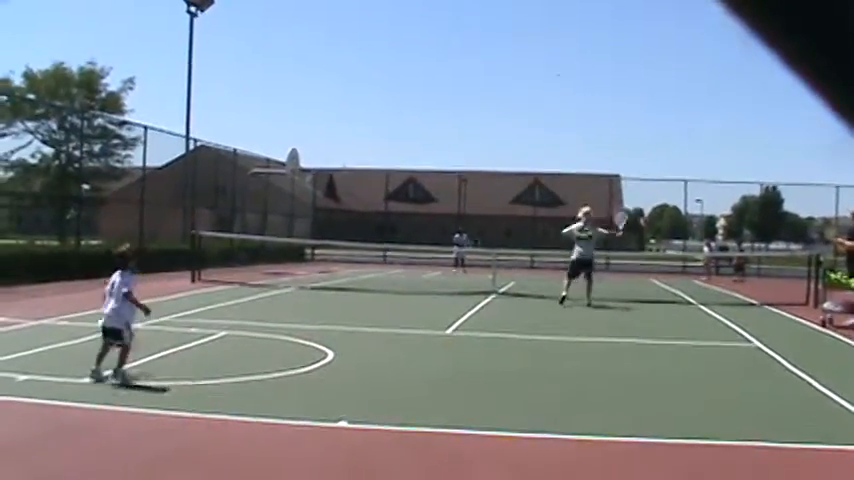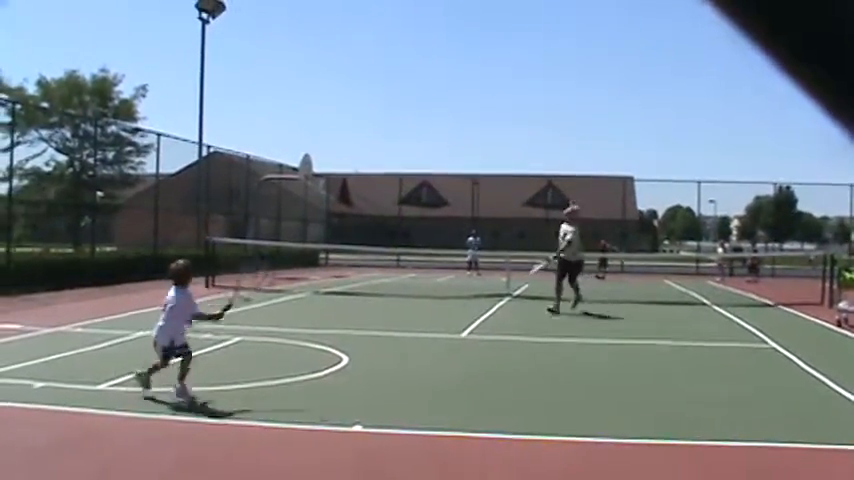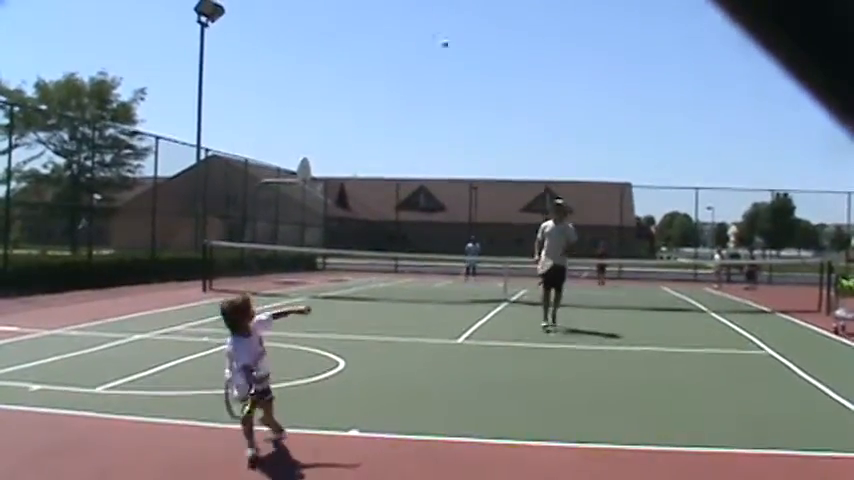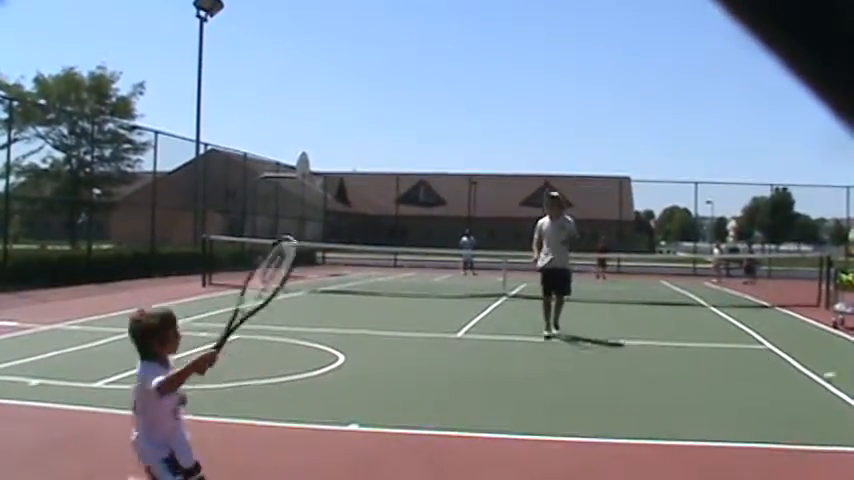
dt=0.7s
person 1, frame 1
left shoulder: (116, 275)
right shoulder: (129, 277)
left elbow: (106, 293)
right elbow: (127, 294)
right wrist: (142, 307)
left hip: (108, 315)
right hip: (120, 318)
left knee: (106, 344)
right knee: (126, 345)
left ankle: (96, 370)
right ankle: (118, 371)
person 1, frame 2
left shoulder: (175, 291)
right shoulder: (185, 296)
right elbow: (195, 315)
left wrist: (187, 319)
right wrist: (214, 316)
left hip: (176, 334)
right hip: (166, 336)
left knee: (187, 357)
right knee: (163, 363)
left ankle: (180, 387)
right ankle: (144, 376)
person 1, frame 3
left shoulder: (255, 324)
right shoulder: (236, 346)
left elbow: (272, 316)
right elbow: (244, 368)
left wrist: (296, 309)
right wrist: (255, 379)
left hip: (260, 375)
right hip: (244, 379)
left knee: (267, 404)
right knee: (248, 412)
left ankle: (271, 424)
right ankle: (251, 448)
person 1, frame 4
left shoulder: (160, 363)
right shoulder: (150, 373)
right elbow: (163, 388)
right wrist: (194, 365)
left hip: (171, 436)
right hip: (157, 448)
person 2, frame 1
left shoulder: (575, 227)
right shoulder: (595, 229)
left elbow: (563, 233)
right elbow: (606, 233)
right wrist: (617, 233)
left hip: (577, 257)
right hip: (589, 257)
left knee: (569, 277)
right knee: (588, 277)
left ankle: (564, 292)
right ankle: (588, 300)
person 2, frame 2
left shoulder: (572, 229)
right shoulder: (563, 226)
left elbow: (568, 243)
left wrist: (557, 253)
right wrist: (558, 253)
left hip: (574, 259)
right hip: (564, 257)
left knee: (571, 281)
right knee: (558, 280)
left ankle: (577, 296)
right ankle: (557, 305)
person 2, frame 3
left shoulder: (568, 228)
right shoulder: (545, 226)
left elbow: (572, 244)
right elbow: (539, 241)
left wrist: (566, 251)
right wrist: (537, 254)
left hip: (560, 263)
right hip: (547, 263)
left knee: (558, 291)
right knee: (546, 290)
left ankle: (553, 315)
right ankle: (545, 319)
person 2, frame 4
left shoulder: (568, 222)
right shoulder: (542, 222)
left elbow: (574, 238)
right elbow: (536, 241)
left wrist: (568, 242)
right wrist: (536, 253)
left hip: (562, 265)
right hip: (546, 264)
left knee: (560, 296)
right knee: (546, 296)
left ankle: (555, 322)
right ankle: (548, 328)
